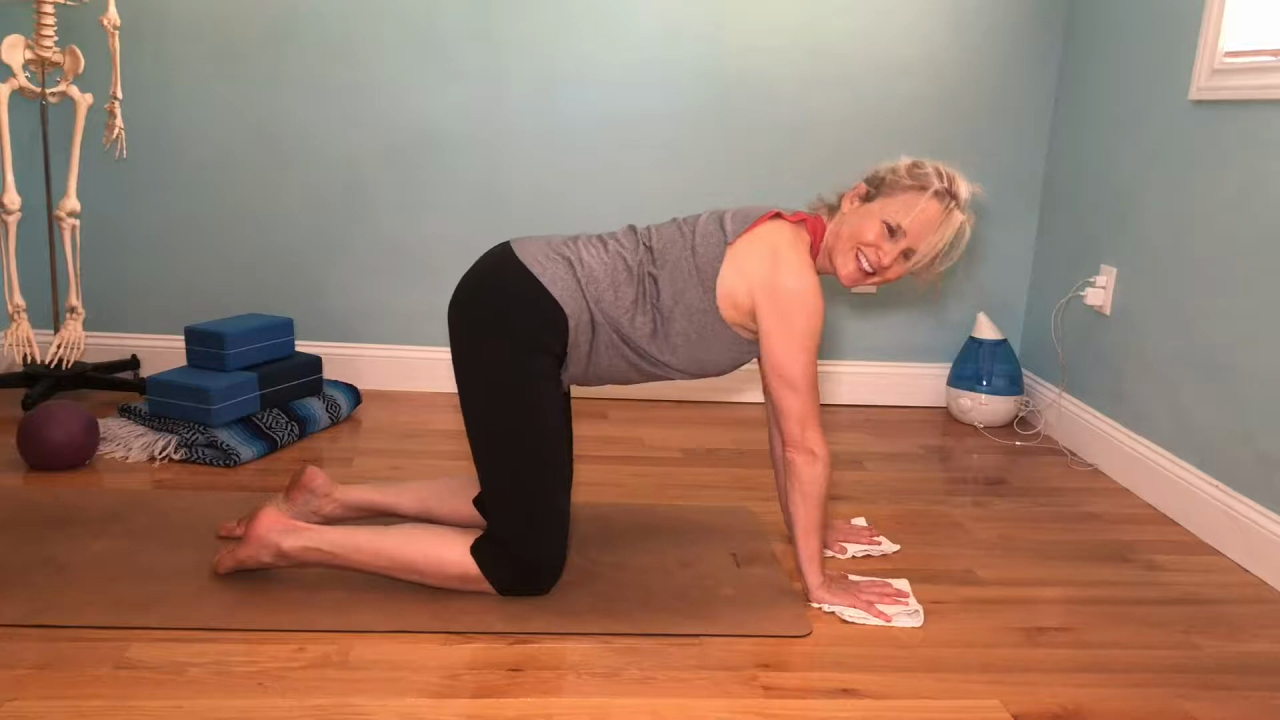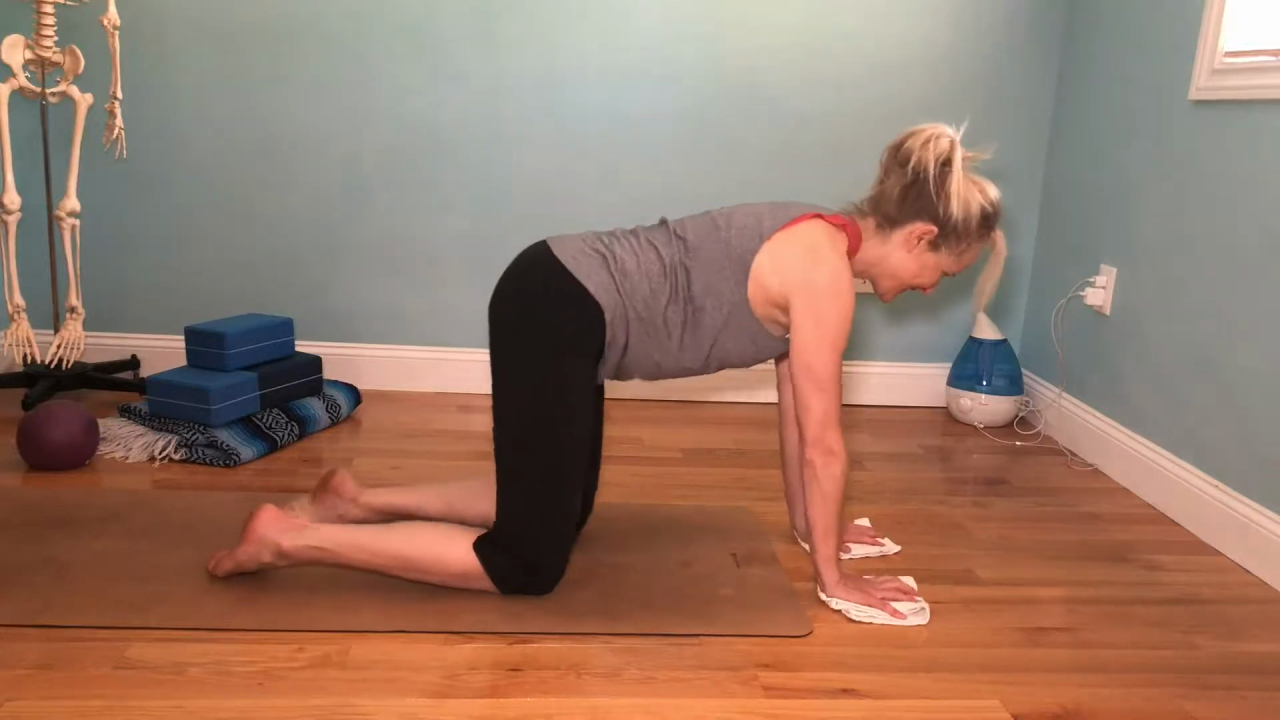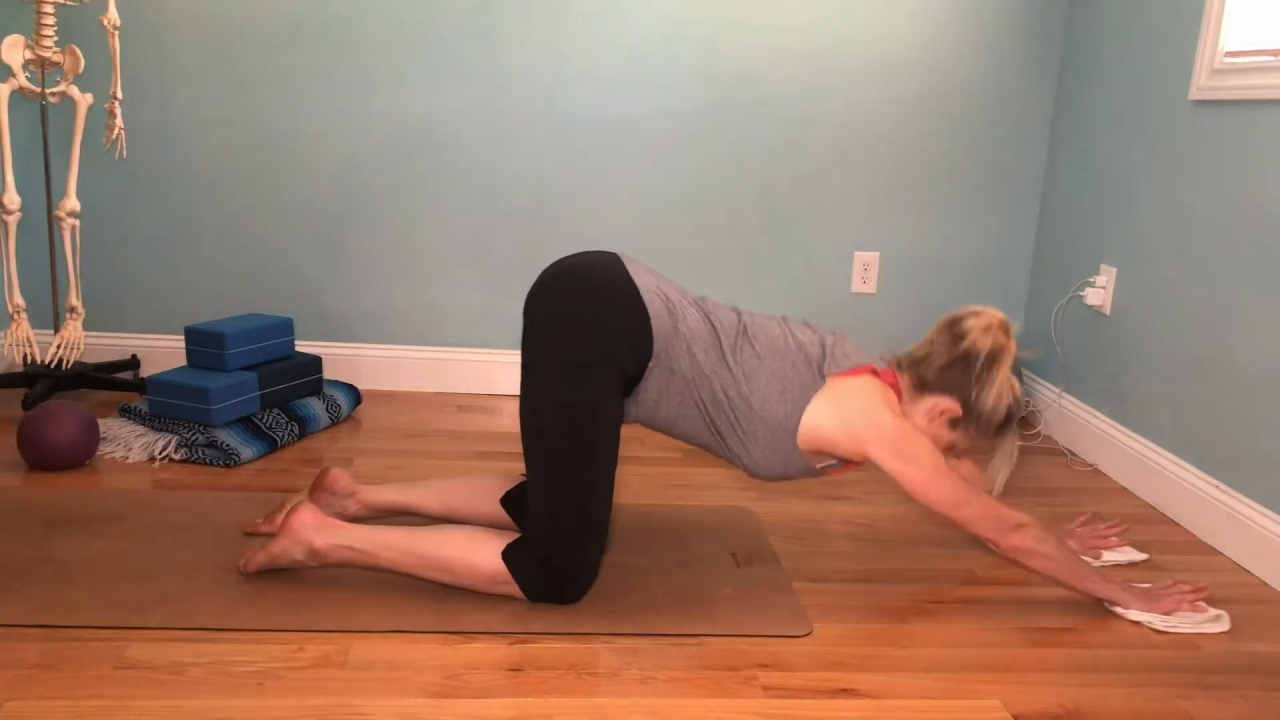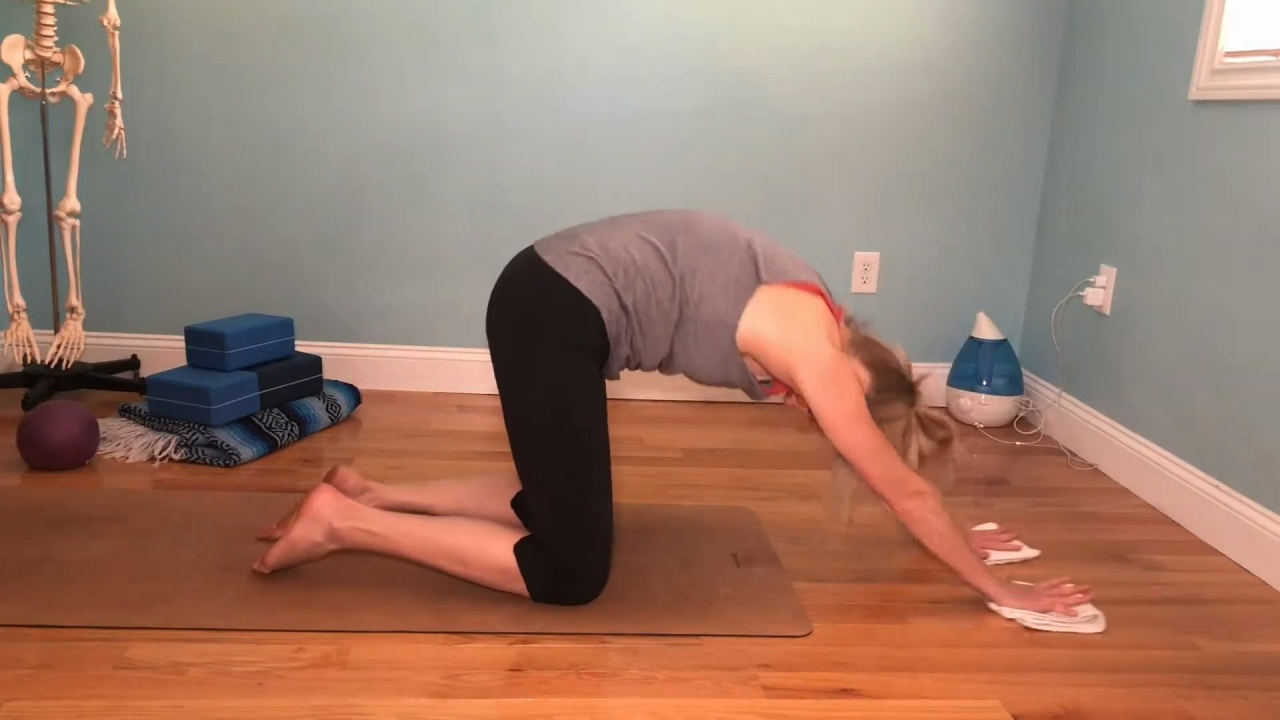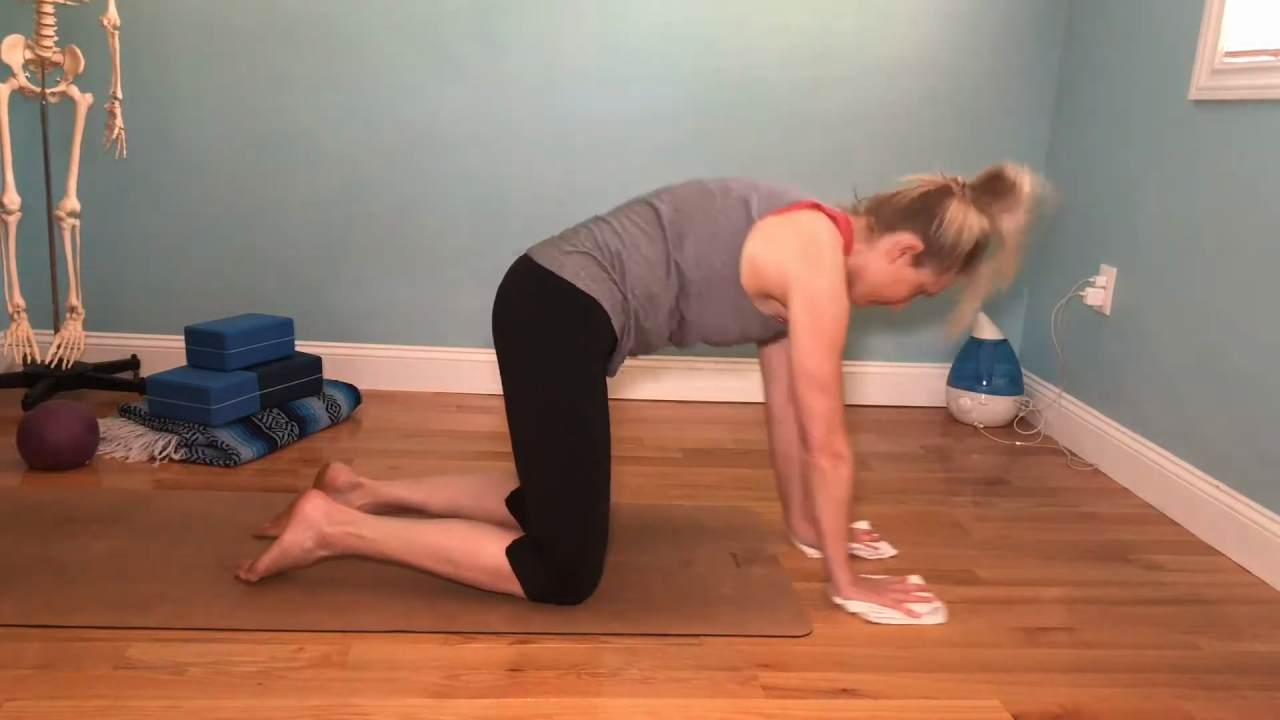
dt=0.7s
person 1, frame 1
left shoulder: (791, 248)
right shoulder: (790, 273)
left elbow: (782, 426)
right elbow: (803, 442)
left wrist: (810, 525)
right wrist: (818, 579)
left hip: (519, 299)
right hip: (514, 313)
left knee: (527, 508)
right knee: (528, 563)
left ankle: (335, 497)
right ankle: (292, 539)
person 1, frame 2
left shoulder: (817, 243)
right shoulder: (824, 268)
left elbow: (795, 419)
right elbow: (822, 443)
left wrist: (807, 524)
right wrist: (831, 575)
left hip: (556, 301)
right hip: (555, 312)
left knee: (558, 507)
right knee: (529, 561)
left ankle: (358, 500)
right ankle: (290, 537)
person 1, frame 3
left shoulder: (876, 377)
right shoulder: (878, 419)
left elbow: (983, 512)
right elbow: (998, 523)
left wrist: (1060, 541)
right wrist: (1123, 595)
left hip: (593, 299)
right hip: (597, 325)
left knee: (552, 506)
right knee: (557, 569)
left ankle: (358, 494)
right ankle: (327, 537)
person 1, frame 4
left shoulder: (811, 321)
right shoulder: (814, 345)
left elbow: (894, 480)
right elbow: (900, 485)
left wrist: (952, 537)
right wrist: (998, 591)
left hip: (548, 296)
right hip: (554, 313)
left knee: (564, 505)
right knee: (572, 571)
left ankle: (370, 494)
right ankle: (347, 523)
person 1, frame 5
left shoulder: (811, 246)
right shoulder: (821, 267)
left elbow: (785, 413)
right elbow: (826, 446)
left wrist: (807, 527)
right wrist: (845, 579)
left hip: (556, 300)
right hip: (562, 310)
left knee: (557, 504)
right knee: (564, 572)
left ankle: (366, 491)
right ankle: (336, 527)
